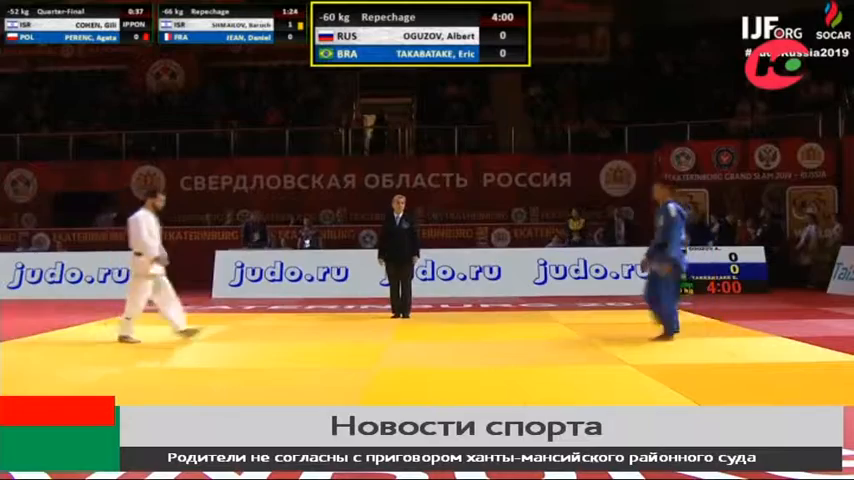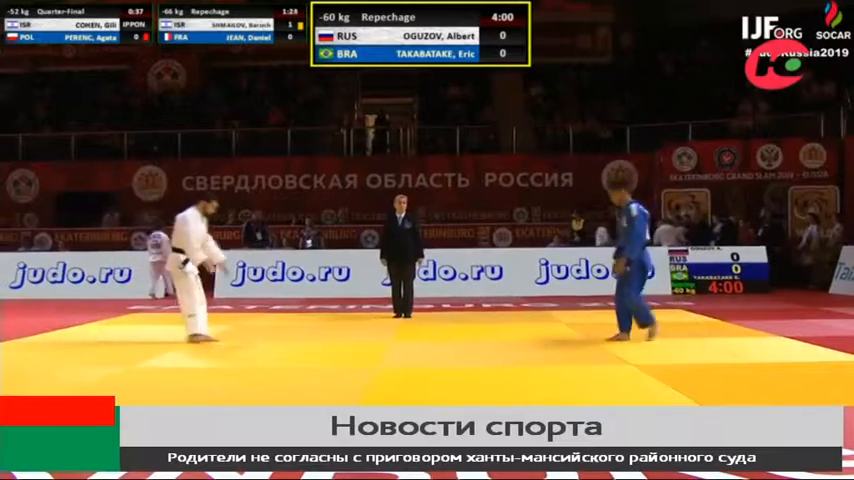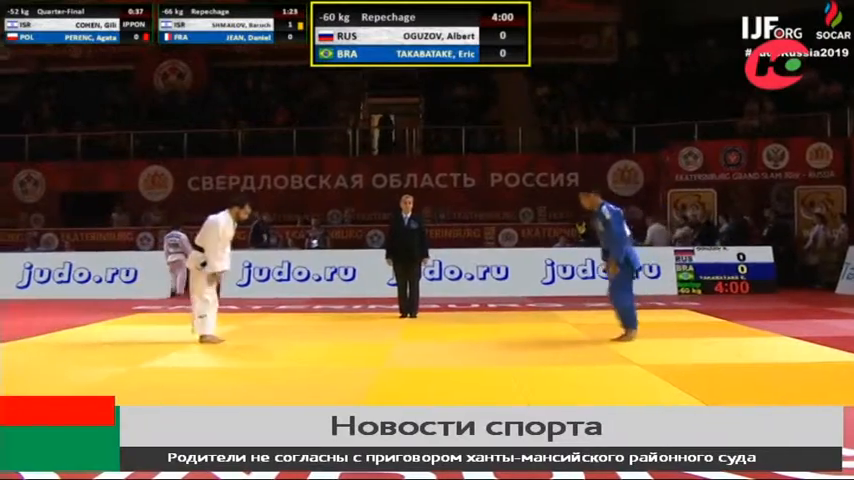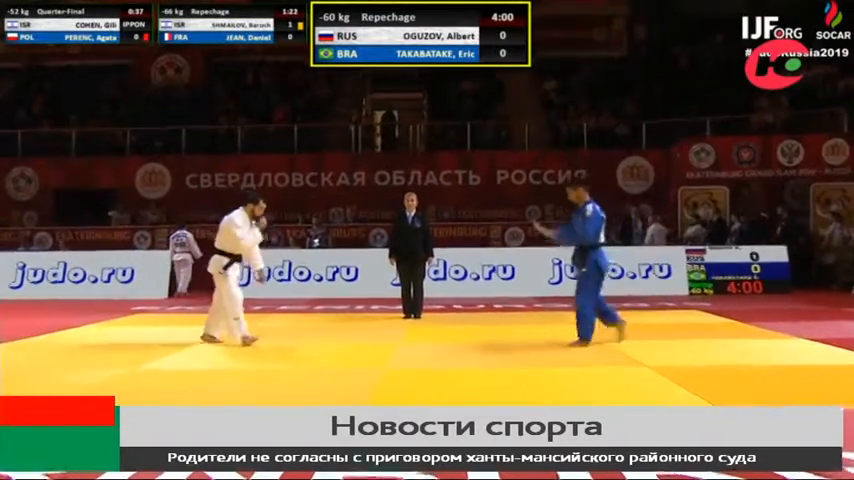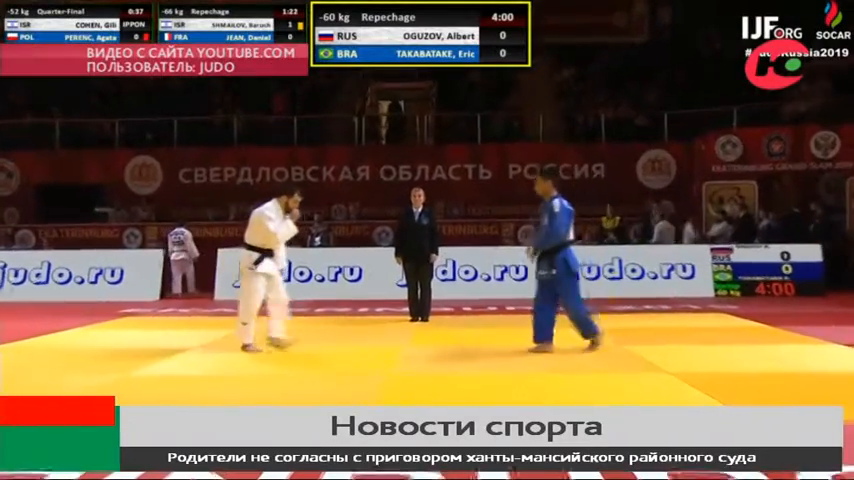
dt=0.4s
person 1, frame 1
left shoulder: (673, 210)
right shoulder: (662, 209)
left elbow: (675, 238)
left wrist: (668, 260)
right wrist: (648, 256)
left hip: (670, 260)
right hip: (661, 258)
left knee: (667, 296)
right knee: (652, 294)
left ankle: (670, 331)
right ankle: (668, 325)
person 1, frame 2
left shoulder: (635, 211)
right shoulder: (625, 210)
left elbow: (636, 238)
left wrist: (624, 258)
right wrist: (619, 259)
left hip: (636, 261)
right hip: (629, 260)
left knee: (631, 296)
right knee: (621, 297)
left ankle: (650, 323)
right ankle: (624, 331)
person 1, frame 3
left shoulder: (609, 212)
right shoulder: (600, 213)
left elbow: (619, 240)
left wrist: (614, 261)
right wrist: (609, 260)
left hip: (623, 257)
right hip: (616, 259)
left knee: (619, 295)
right knee: (622, 295)
left ankle: (631, 328)
right ankle: (630, 329)
person 1, frame 4
left shoulder: (592, 211)
right shoulder: (580, 210)
left elbow: (582, 236)
right elbow: (572, 231)
left wrist: (556, 235)
right wrist: (551, 232)
left hip: (592, 260)
right hip: (584, 258)
left knee: (585, 299)
right knee: (593, 297)
left ankle: (585, 337)
right ankle: (617, 322)
person 1, frame 5
left shoulder: (559, 206)
right shoulder: (548, 205)
left elbow: (557, 234)
left wrist: (536, 245)
right wrist: (538, 247)
left hip: (560, 260)
right hip: (549, 261)
left knee: (571, 302)
right knee: (543, 304)
left ankle: (593, 334)
right ankle: (544, 342)
person 2, frame 1
left shoulder: (152, 217)
right shoulder: (139, 218)
right elbow: (142, 241)
left wrist: (159, 256)
right wrist: (156, 256)
left hip: (155, 266)
right hip: (144, 265)
left knee: (168, 298)
right knee: (136, 302)
person 2, frame 2
left shoulder: (201, 219)
right shoulder: (187, 218)
left elbow: (207, 242)
right elbow: (189, 243)
left wrist: (219, 261)
right wrist: (203, 261)
left hip: (190, 262)
right hip: (181, 262)
left knee: (198, 298)
right knee: (190, 297)
person 2, frame 3
left shoulder: (231, 222)
right shoulder: (218, 221)
left elbow: (225, 247)
right elbow: (212, 248)
left wrist: (219, 269)
right wrist: (214, 270)
left hip: (209, 263)
right hip: (201, 261)
left knee: (211, 299)
right knee: (203, 298)
person 2, frame 4
left shoulder: (248, 220)
right shoulder: (233, 220)
left elbow: (252, 246)
right elbow: (244, 244)
left wrist: (258, 268)
right wrist: (258, 229)
left hip: (232, 265)
right hip: (223, 264)
left knee: (222, 301)
right knee: (234, 299)
person 2, frame 5
left shoulder: (281, 214)
right shoulder: (265, 212)
right elbow: (277, 237)
left wrist: (279, 266)
right wrist: (291, 221)
left hip: (268, 262)
right hip: (254, 261)
left knee: (280, 299)
right knee: (251, 303)
left ankle: (275, 337)
right ankle: (246, 342)
person 3, frame 1
left shoulder: (409, 220)
right shoulder: (387, 220)
left elbow: (415, 238)
right elbow: (382, 239)
left wrist: (415, 254)
right wrist: (381, 255)
left hip: (406, 257)
right hip: (391, 257)
left knee: (406, 285)
right knee: (393, 285)
left ankle: (405, 311)
right ankle: (396, 311)
person 3, frame 2
left shoulder: (411, 220)
right shoulder: (389, 220)
left elbow: (417, 238)
right elbow: (384, 238)
left wrist: (420, 255)
right wrist: (383, 255)
left hip: (408, 257)
right hip: (393, 257)
left knee: (408, 285)
right knee: (395, 285)
left ankle: (407, 311)
right ankle: (398, 311)
person 3, frame 3
left shoulder: (417, 220)
right shoulder: (395, 220)
left elbow: (423, 238)
right elbow: (390, 238)
left wrist: (425, 255)
right wrist: (389, 255)
left hip: (414, 257)
right hip: (399, 257)
left knee: (414, 285)
right knee: (401, 285)
left ankle: (413, 311)
right ankle: (403, 311)
person 3, frame 4
left shoulder: (421, 218)
right shoulder: (399, 219)
left elbow: (428, 237)
right elbow: (393, 237)
left wrist: (429, 254)
right wrist: (392, 255)
left hip: (418, 256)
right hip: (402, 257)
left knee: (417, 284)
right knee: (405, 285)
left ankle: (417, 312)
right ankle: (407, 312)
person 3, frame 5
left shoulder: (429, 215)
right shoulder: (405, 215)
left elbow: (435, 235)
right elbow: (399, 235)
left wrist: (434, 251)
right wrist: (398, 253)
left hip: (425, 256)
right hip: (409, 256)
left knee: (425, 285)
right knee: (412, 286)
left ankle: (424, 314)
right ankle: (414, 314)
